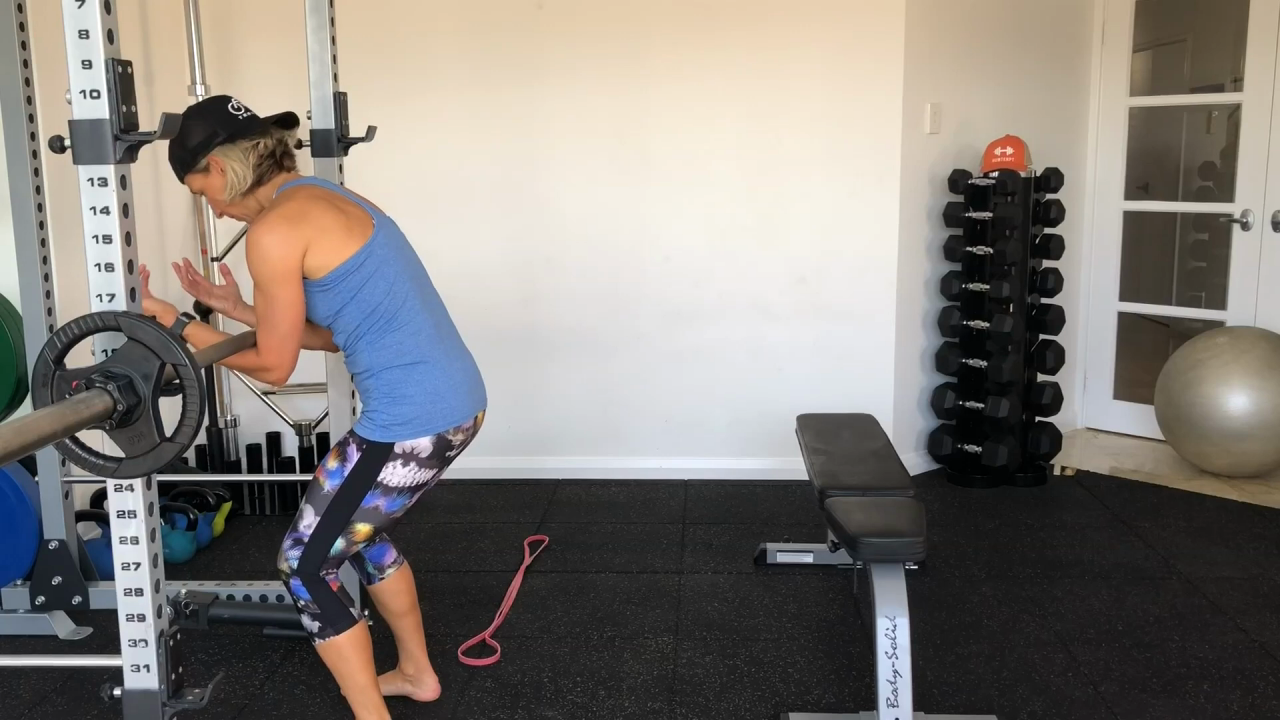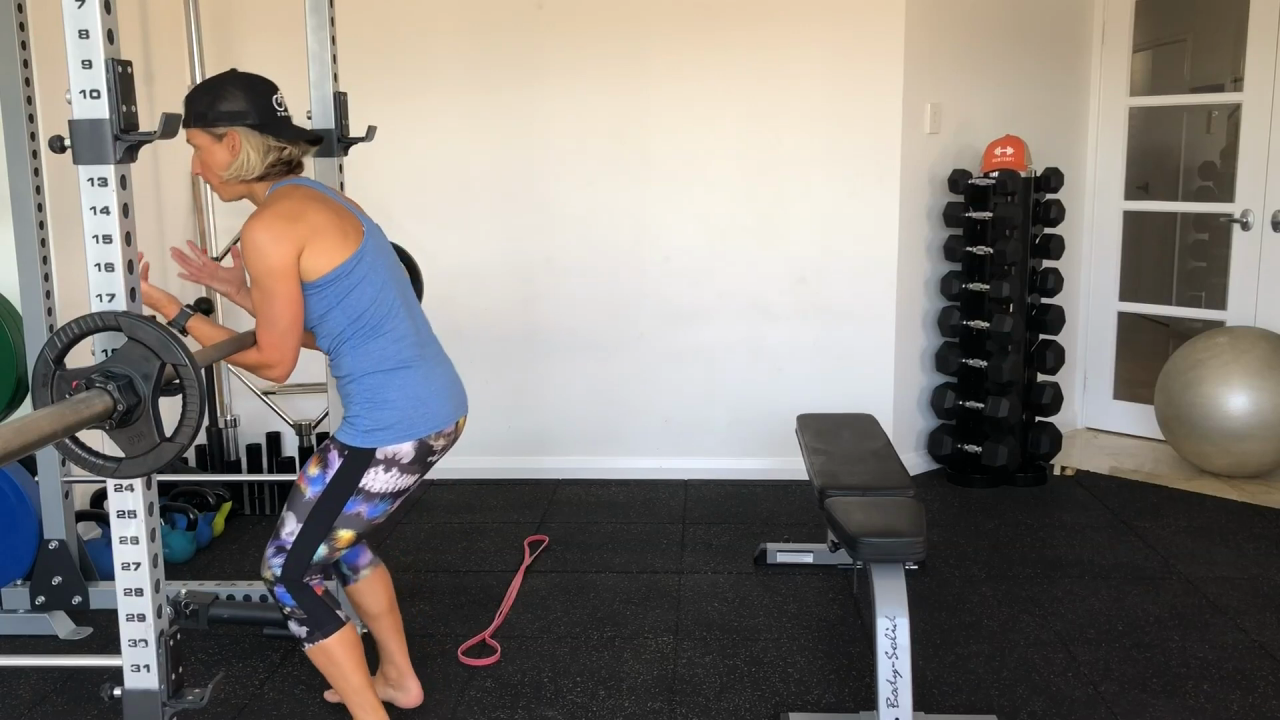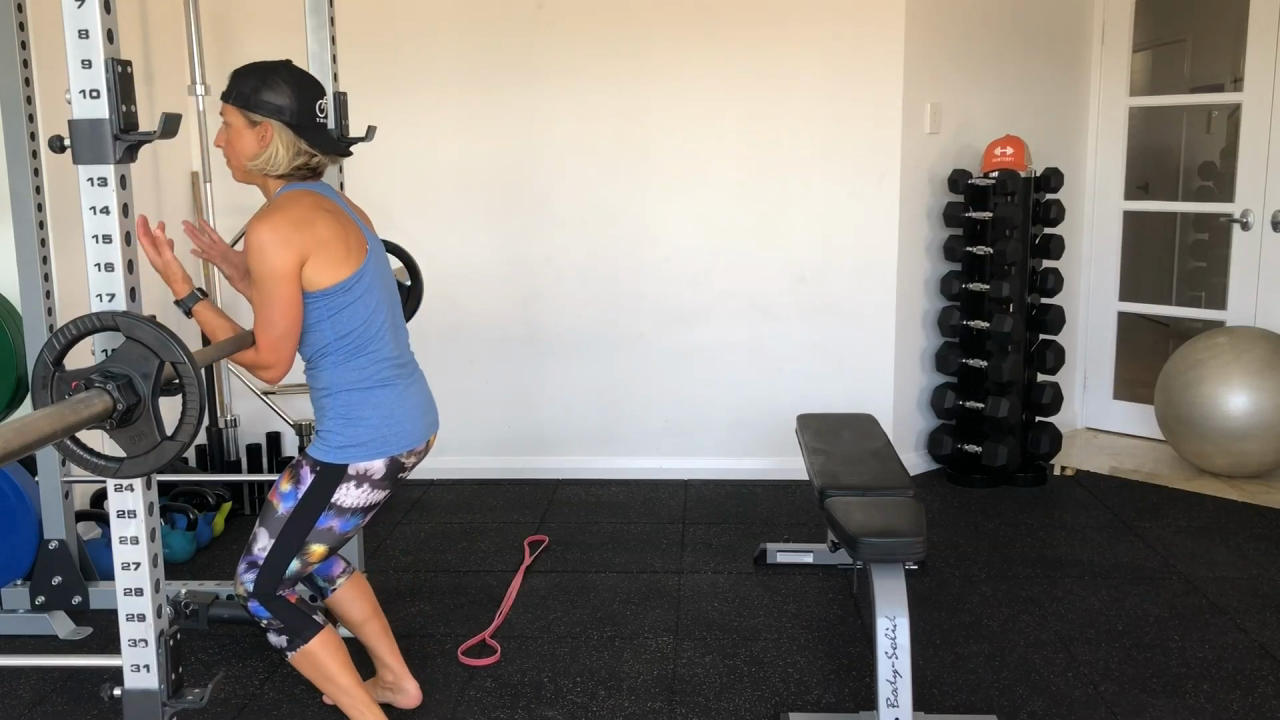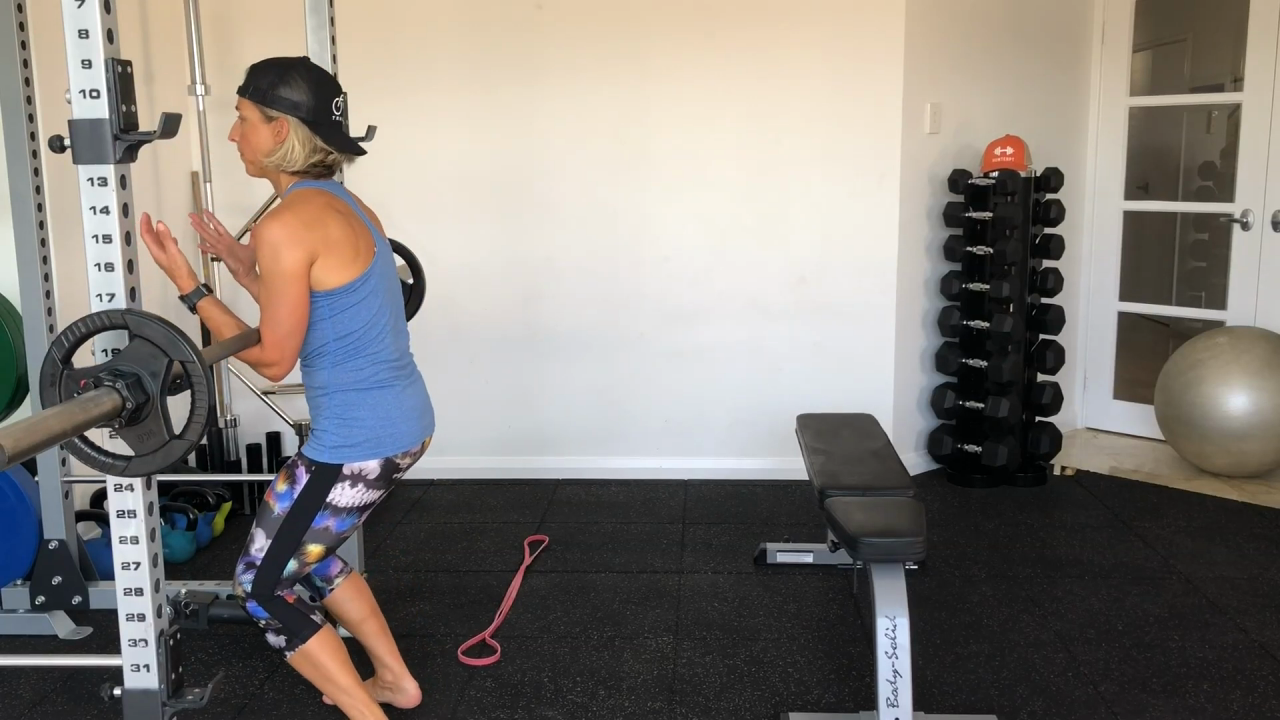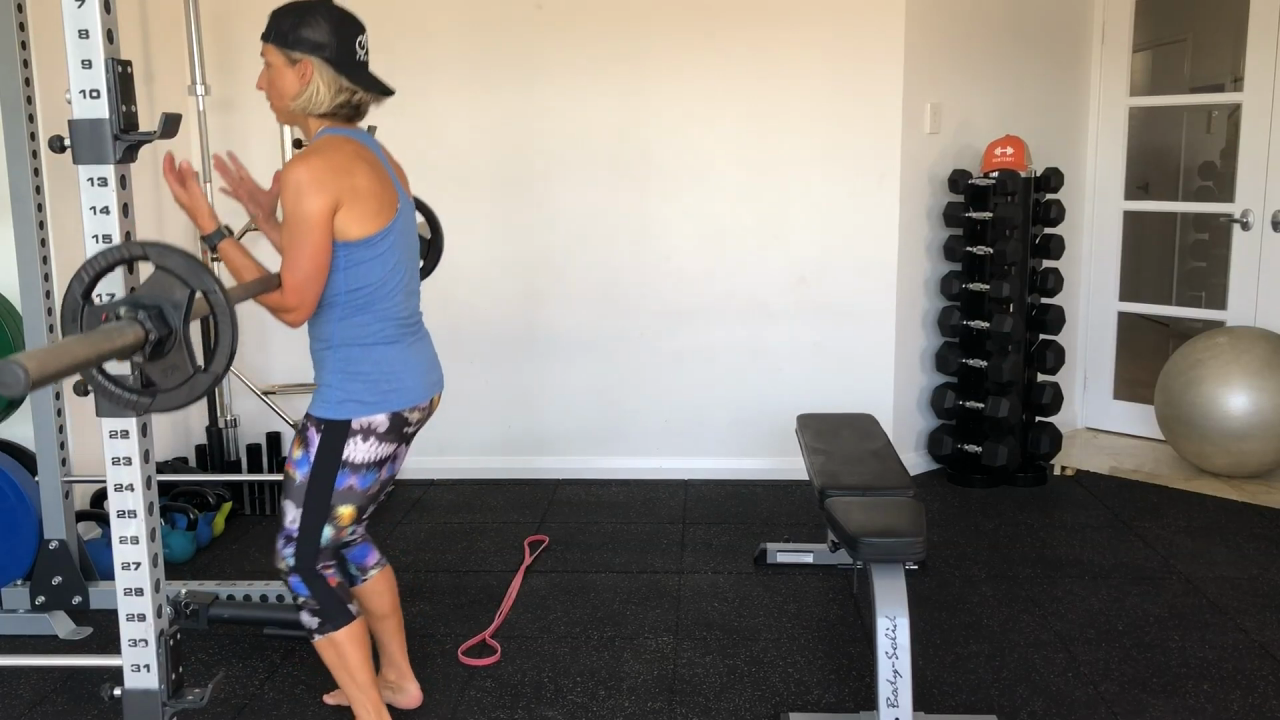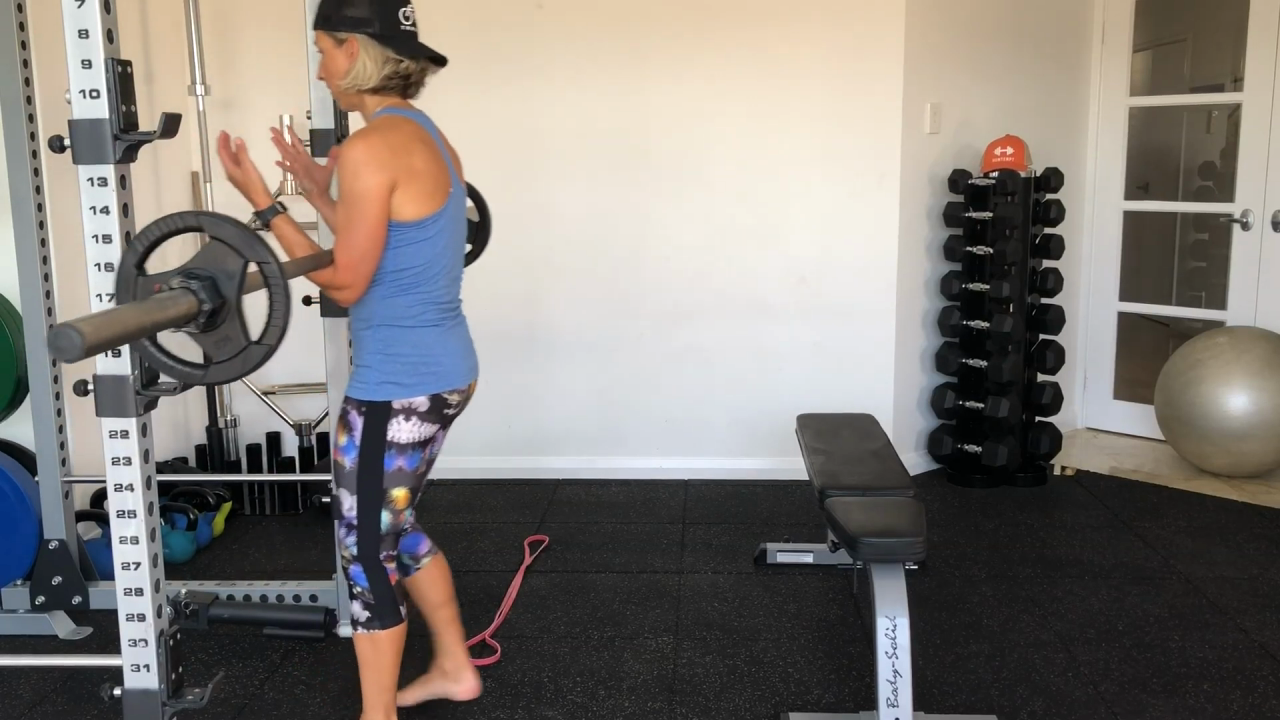
dt=0.5s
person 1, frame 1
left shoulder: (275, 229)
right shoulder: (326, 200)
left elbow: (273, 365)
left wrist: (172, 320)
right wrist: (240, 308)
left hip: (411, 421)
right hip: (454, 401)
left knee: (304, 566)
right knee: (356, 530)
person 1, frame 2
left shoulder: (270, 226)
right shoulder: (318, 200)
left elbow: (275, 361)
left wrist: (169, 310)
right wrist: (239, 292)
left hip: (391, 426)
right hip: (433, 406)
left knee: (289, 572)
right knee: (331, 537)
person 1, frame 3
left shoulder: (275, 227)
right shoulder: (332, 207)
left elbow: (269, 362)
left wrist: (180, 286)
right wrist: (238, 274)
left hip: (363, 441)
right hip: (405, 420)
left knee: (262, 584)
right knee: (305, 549)
person 1, frame 4
left shoulder: (287, 225)
right shoulder: (342, 205)
left elbow: (274, 358)
left wrist: (187, 284)
right wrist: (246, 271)
left hip: (358, 440)
right hip: (401, 421)
left knee: (261, 585)
right knee: (300, 550)
person 1, frame 5
left shoulder: (312, 170)
right shoulder: (371, 156)
left elbow: (294, 305)
left wrist: (209, 226)
right wrist: (267, 218)
left hip: (362, 400)
right hip: (410, 384)
left knee: (303, 560)
right knee: (339, 535)
person 1, frame 6
left shoulder: (371, 148)
right shoulder: (425, 136)
left elbow: (346, 282)
left wrist: (262, 201)
right wrist: (320, 194)
left hip: (397, 384)
right hip: (444, 369)
left knee: (368, 553)
right knee: (391, 528)
